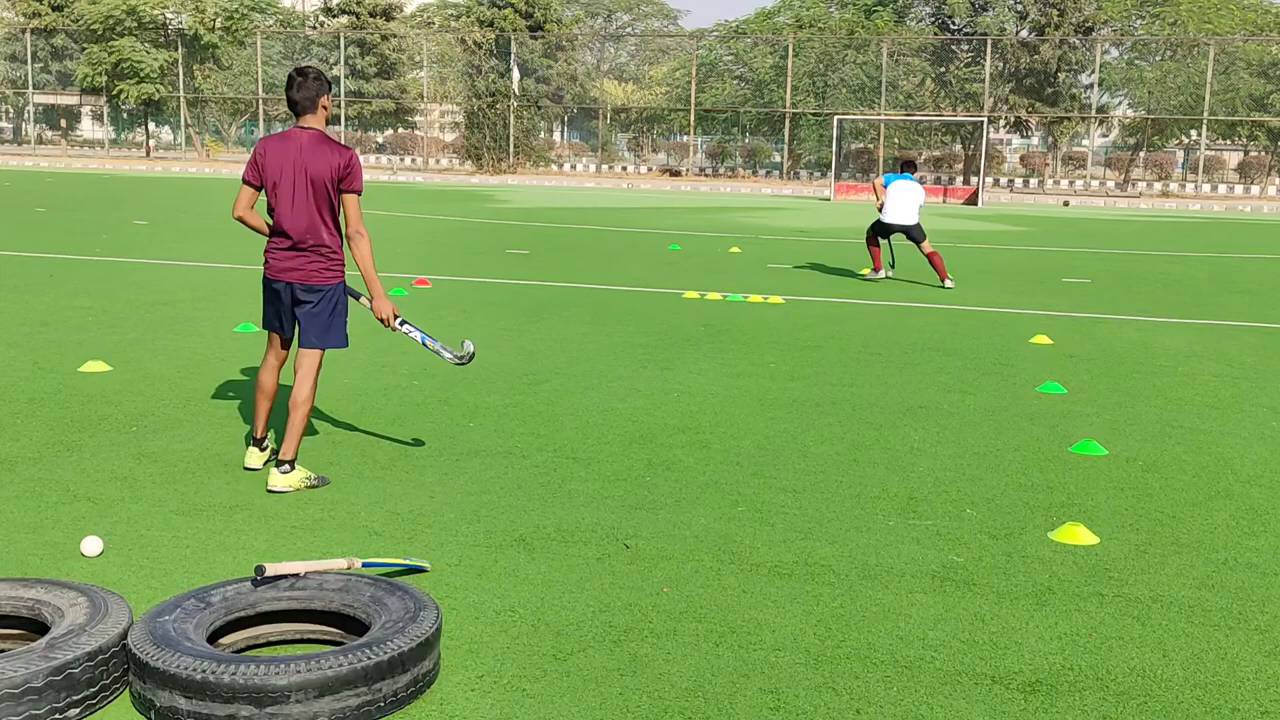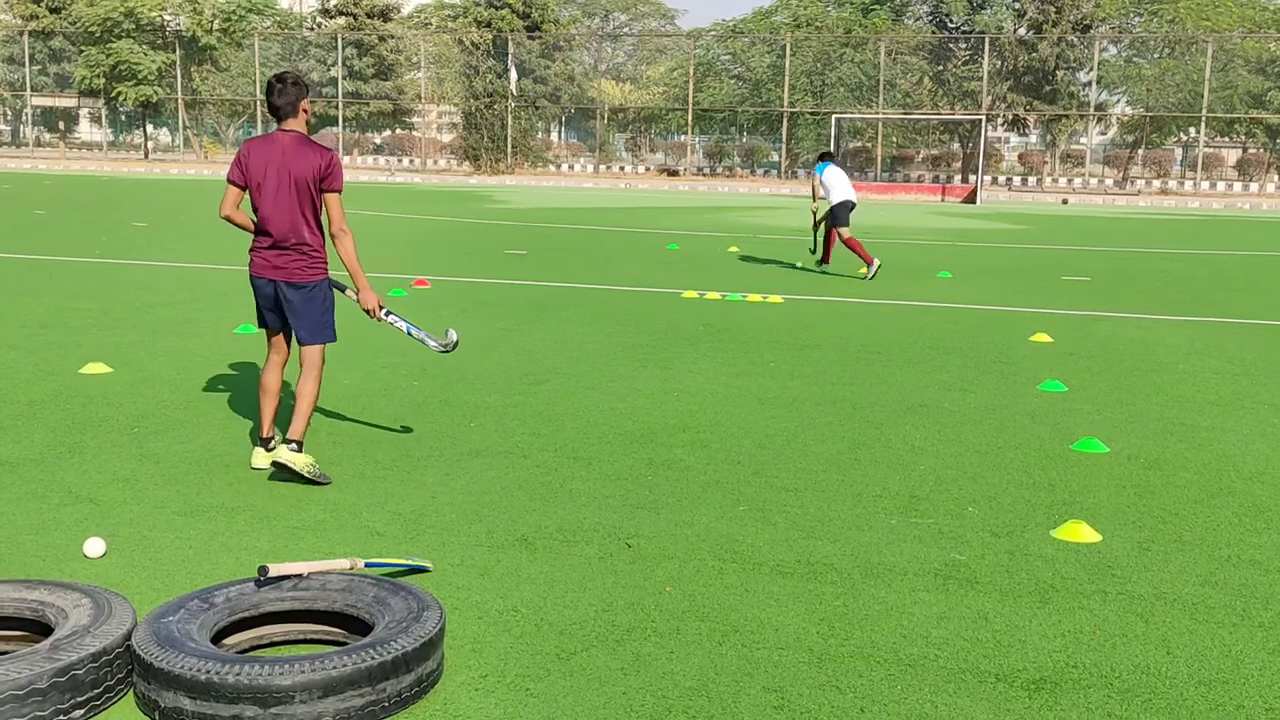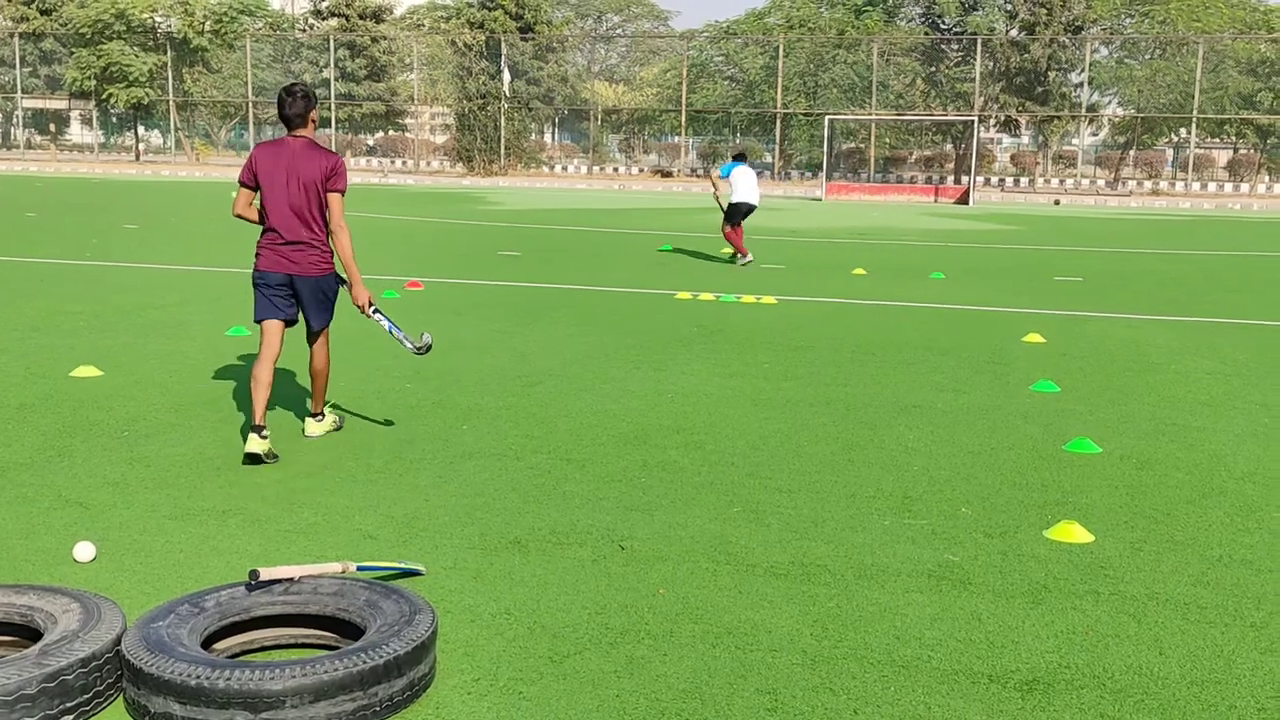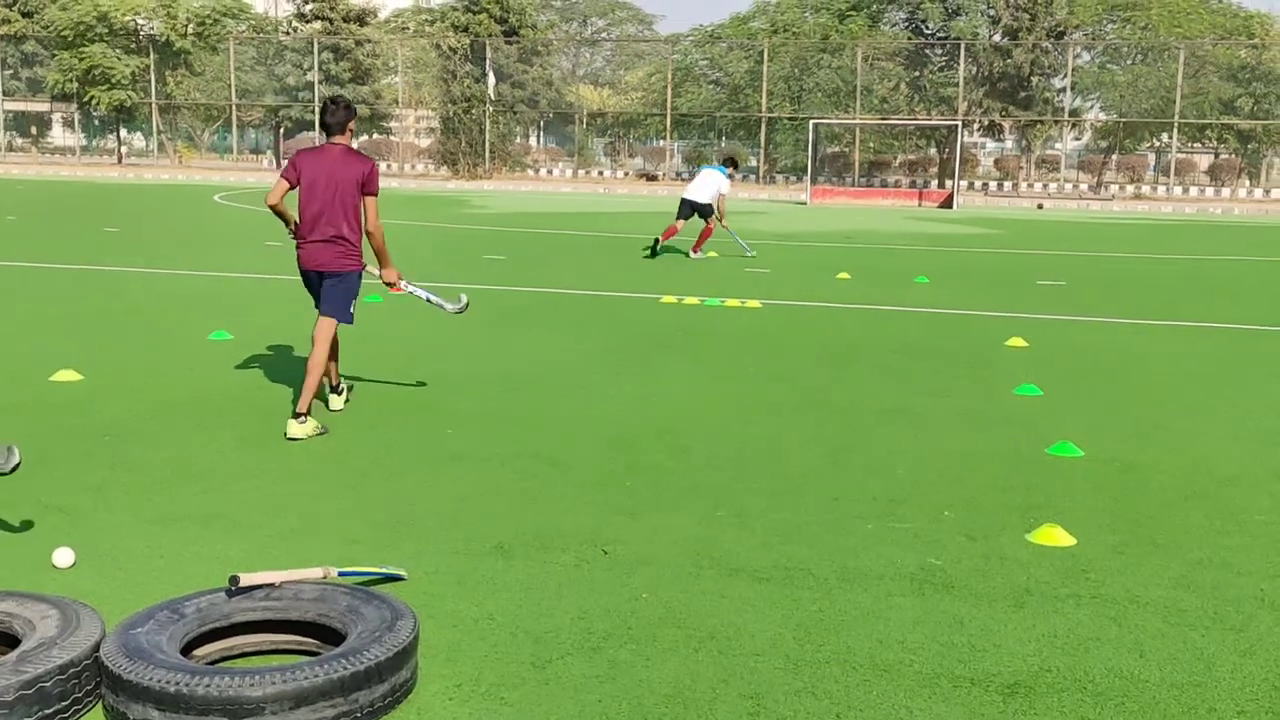
dt=0.5s
person 1, frame 1
left shoulder: (266, 148)
right shoulder: (343, 157)
left elbow: (241, 211)
right elbow: (355, 233)
right wrist: (378, 295)
left hip: (277, 271)
right hip: (322, 276)
left knee: (274, 356)
right knee: (307, 369)
left ankle: (258, 445)
right ankle: (285, 468)
person 1, frame 2
left shoulder: (249, 150)
right shoulder: (323, 158)
left elbow: (227, 210)
right elbow: (338, 229)
right wrist: (363, 287)
left hip: (263, 269)
right hip: (307, 273)
left knee: (276, 355)
right knee: (313, 363)
left ankle: (265, 444)
right ankle: (292, 446)
person 1, frame 3
left shoulder: (260, 154)
right shoulder: (330, 162)
left elbow: (241, 210)
right elbow: (337, 227)
right wrist: (357, 283)
left hip: (269, 265)
right hip: (315, 267)
left knee: (269, 346)
right knee: (318, 339)
left ankle: (258, 431)
right ankle: (317, 415)
person 1, frame 4
left shoulder: (302, 159)
right shoulder: (365, 166)
left elbow: (272, 199)
right elbow: (372, 226)
left wrist: (290, 222)
right wrist: (386, 267)
left hip: (308, 258)
right hip: (344, 261)
left knee: (327, 323)
right knee: (322, 337)
left ankle: (336, 389)
right ankle: (300, 417)
